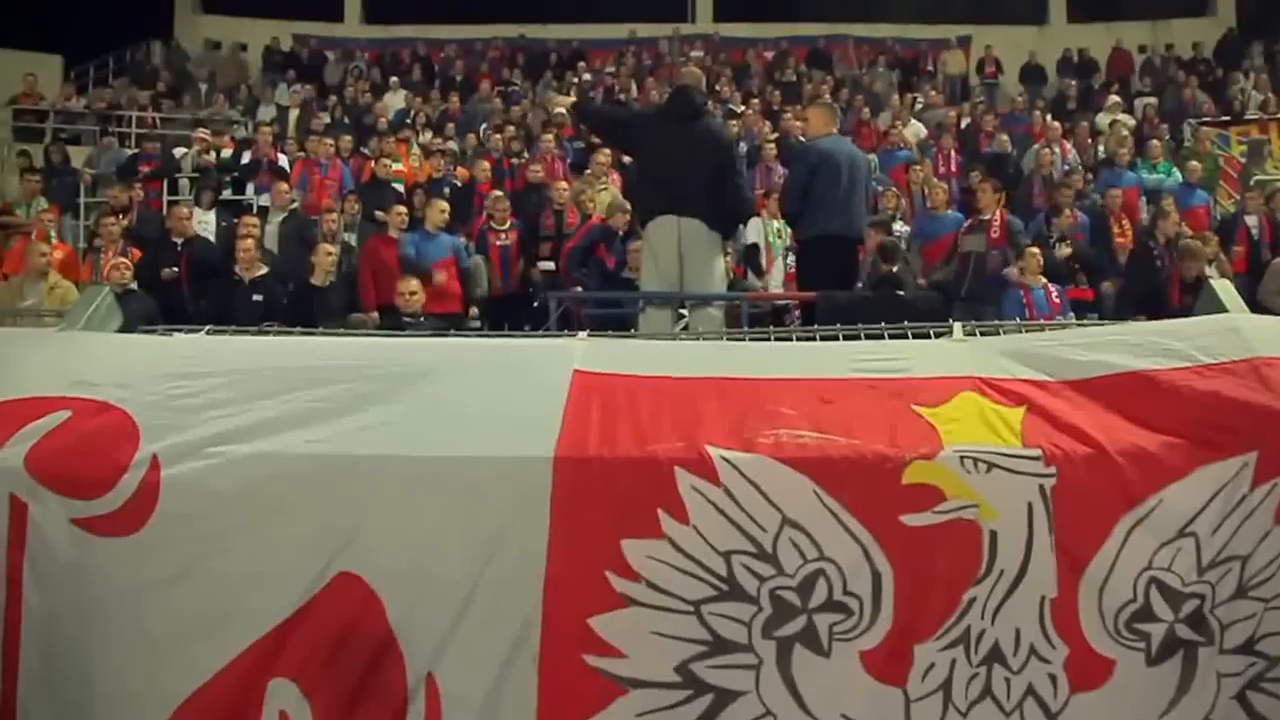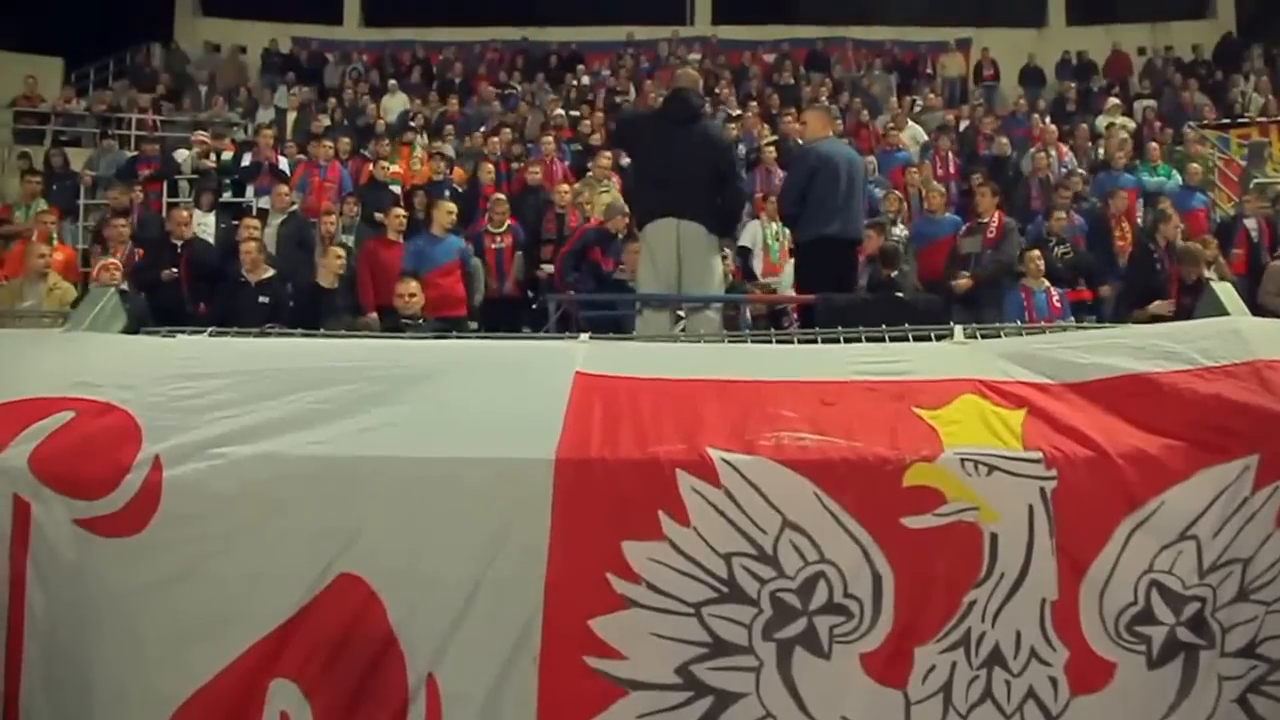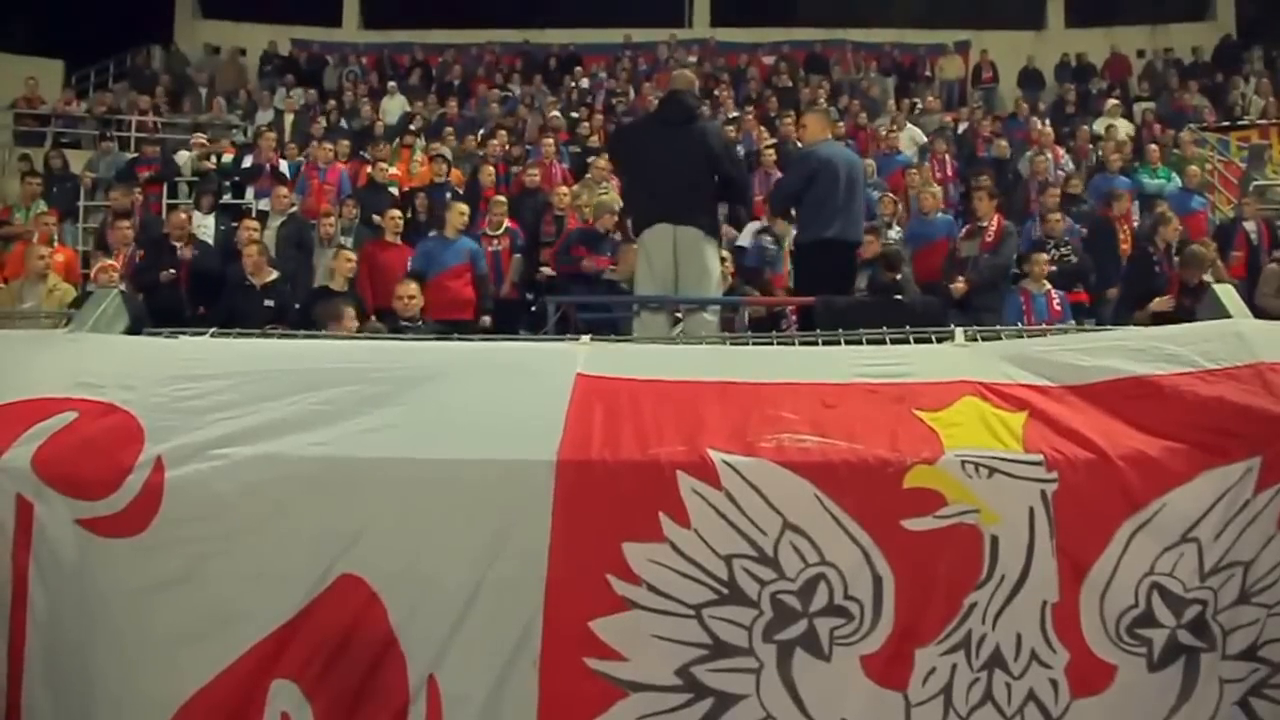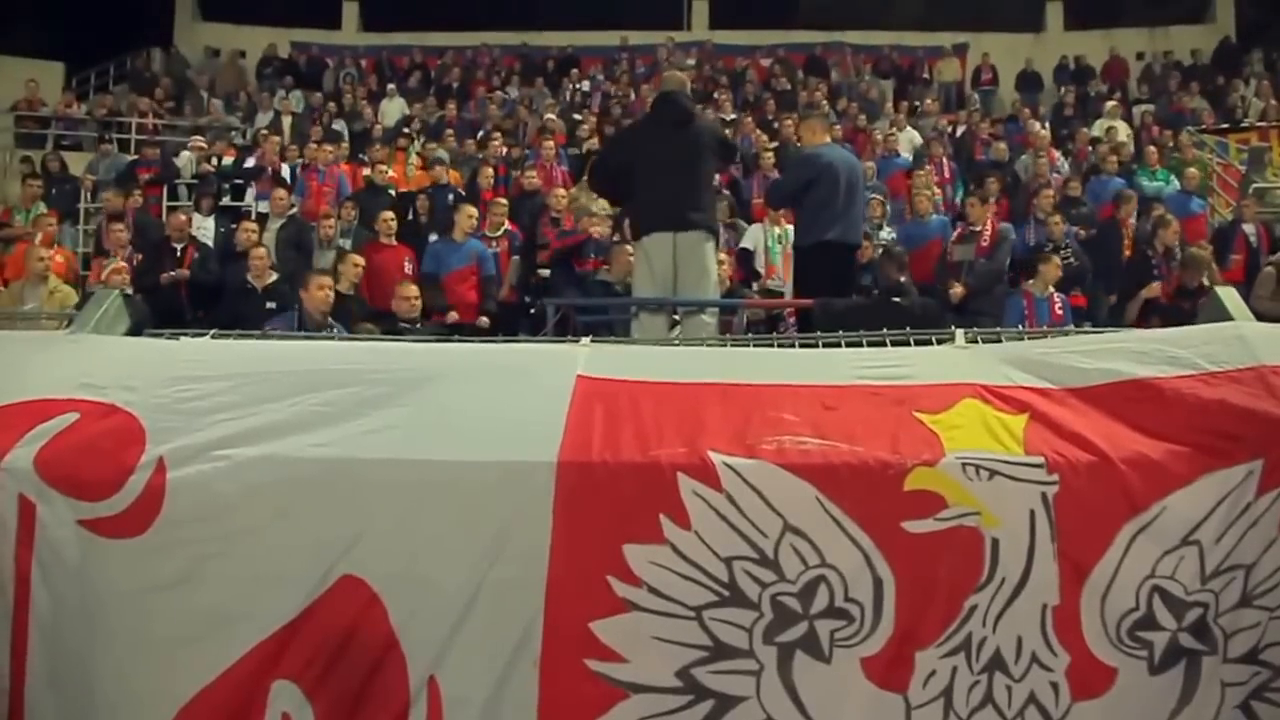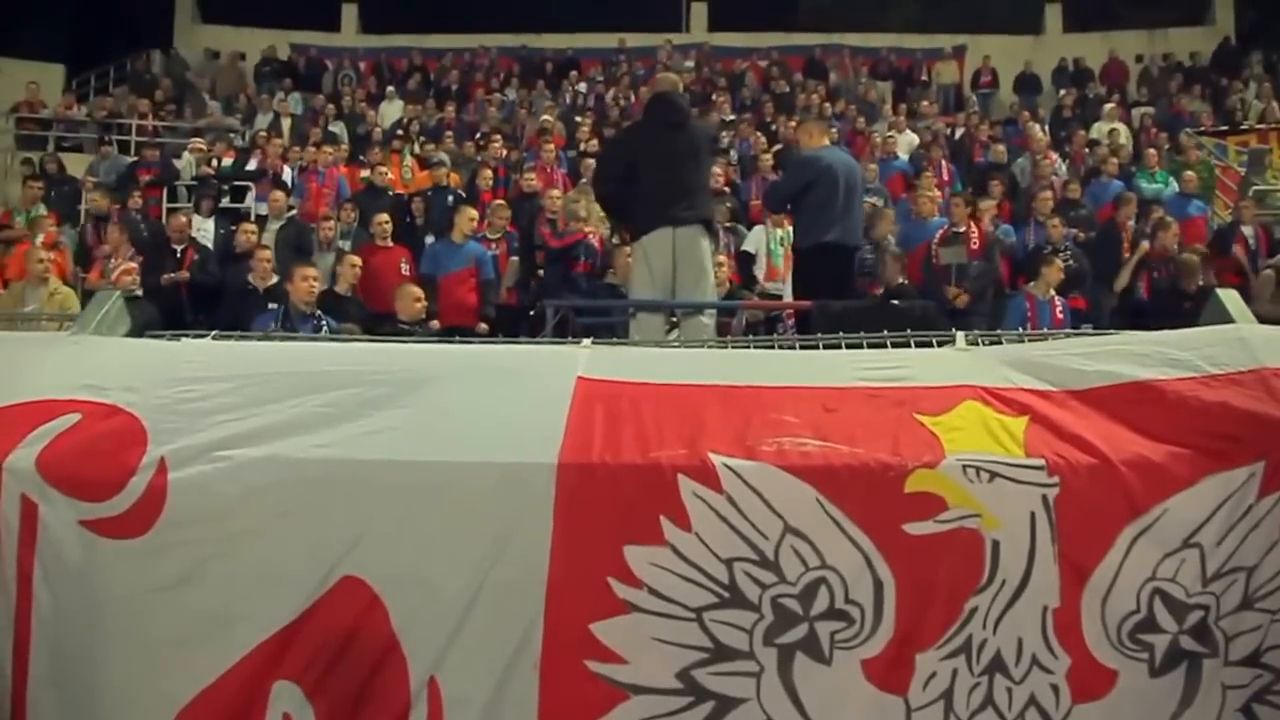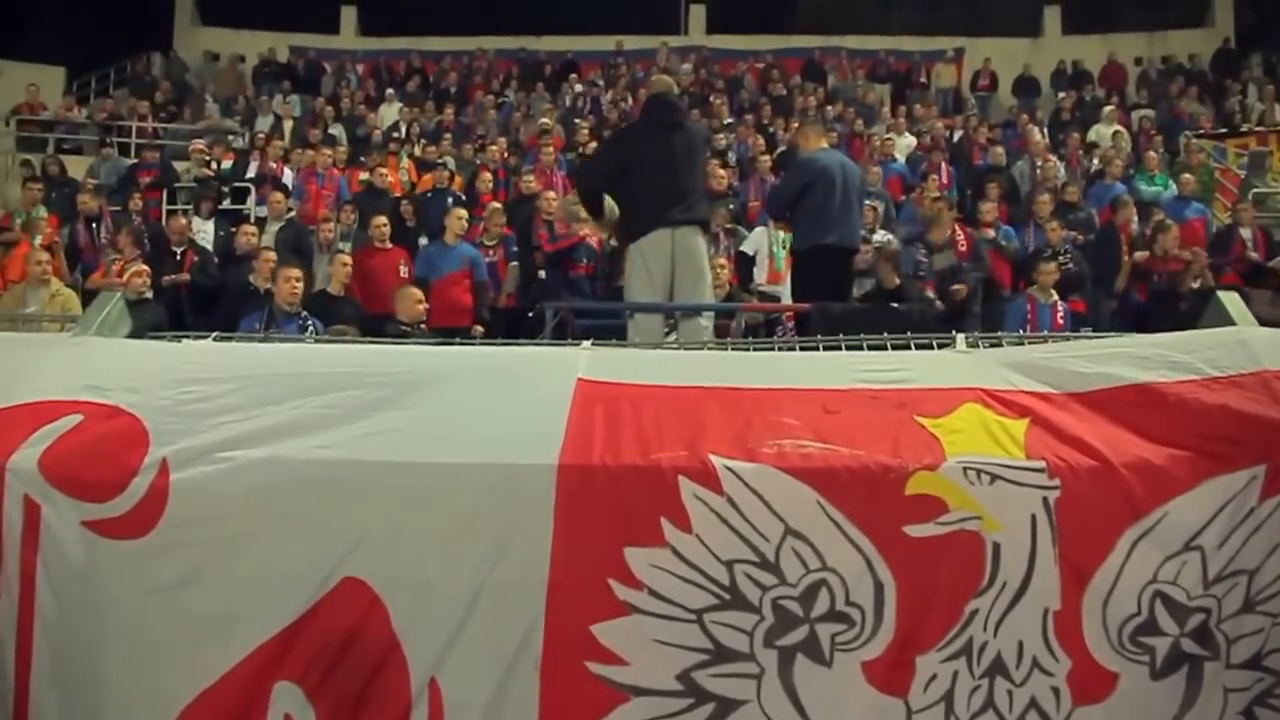
dt=0.3s
person 1, frame 1
left shoulder: (645, 123)
right shoulder: (716, 132)
left elbow: (605, 119)
right elbow: (732, 183)
left wrist: (575, 104)
right wrist: (731, 223)
left hip: (658, 220)
right hip: (703, 223)
left knee: (656, 300)
right knee: (708, 302)
person 1, frame 2
left shoulder: (643, 126)
right shoulder: (714, 134)
left elbow: (622, 130)
right elbow: (732, 188)
right wrist: (727, 226)
left hip: (656, 223)
right hip: (700, 225)
left knee: (653, 303)
right knee: (704, 304)
person 1, frame 3
left shoulder: (637, 131)
right shoulder: (711, 133)
left elbow: (617, 157)
right elbow: (738, 181)
right wrist: (716, 194)
left hip: (653, 226)
right hip: (698, 226)
left knee: (651, 307)
right knee: (703, 307)
person 1, frame 4
left shoulder: (633, 135)
right shoulder: (707, 131)
left elbow: (599, 177)
right elbow: (729, 157)
left wrist: (630, 199)
left hip: (651, 228)
right hip: (696, 227)
left knee: (650, 309)
right knee: (701, 309)
person 1, frame 5
left shoulder: (632, 136)
right shoulder: (703, 134)
left elbow: (604, 183)
left wrist: (623, 219)
left hip: (649, 228)
right hip: (693, 227)
left knee: (647, 309)
right knee: (699, 309)
person 1, frame 6
left shoulder: (628, 136)
right shoulder: (697, 133)
left elbow: (590, 177)
left wrist: (598, 213)
left hip: (646, 229)
right hip: (690, 228)
left knee: (645, 311)
right knee: (696, 310)
person 2, frame 1
left shoulder: (811, 150)
right shoulder: (859, 155)
left elbow: (790, 197)
right elbow: (867, 199)
left wrist: (797, 225)
left hip: (818, 238)
right hip: (851, 236)
left knee: (815, 307)
person 2, frame 2
left shoulder: (809, 152)
right shoulder: (855, 157)
left elbow: (789, 199)
right elbow: (862, 201)
left wrist: (795, 227)
left hip: (816, 240)
right hip: (849, 239)
left knee: (814, 308)
person 2, frame 3
left shoulder: (809, 156)
right shoulder: (854, 159)
left elbow: (778, 198)
left wrist: (788, 212)
left hip: (816, 242)
right hip: (849, 240)
left knee: (812, 312)
person 2, frame 4
left shoulder: (809, 158)
right shoulder: (854, 162)
left elbow: (774, 196)
left wrist: (793, 203)
left hip: (815, 245)
right hip: (848, 243)
left knee: (811, 313)
person 2, frame 5
left shoulder: (808, 160)
right shoulder: (853, 164)
left elbow: (773, 198)
left wrist: (790, 209)
left hip: (815, 247)
right hip: (847, 245)
left knee: (810, 316)
person 2, frame 6
left shoulder: (807, 163)
right shoulder: (852, 167)
left elbow: (775, 203)
right elbow: (858, 208)
left wrist: (788, 219)
left hip: (813, 249)
right hip: (846, 247)
left knee: (810, 318)
